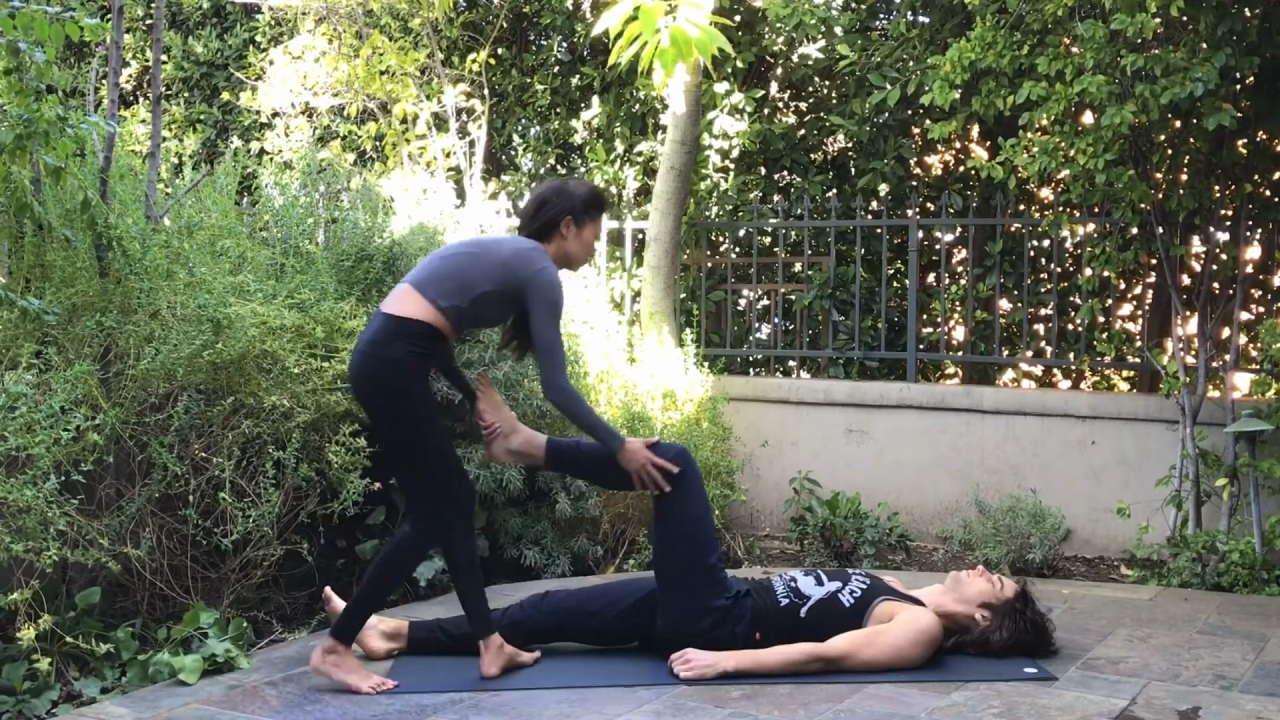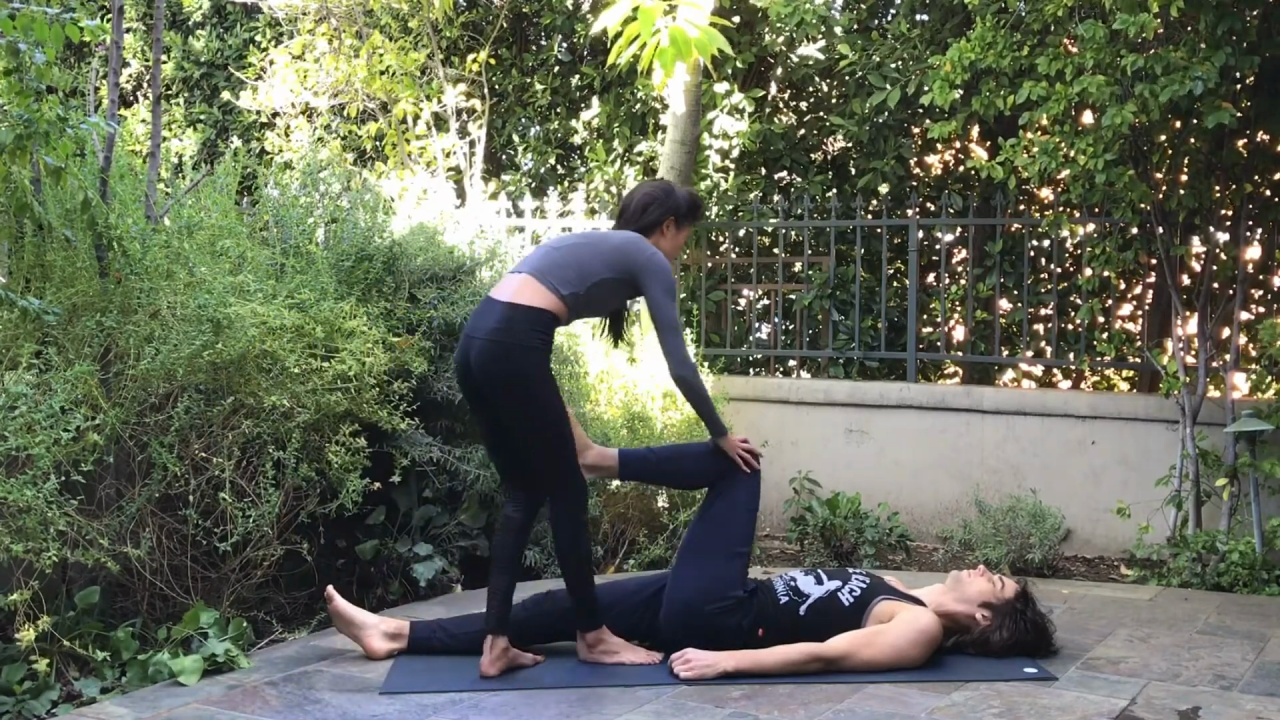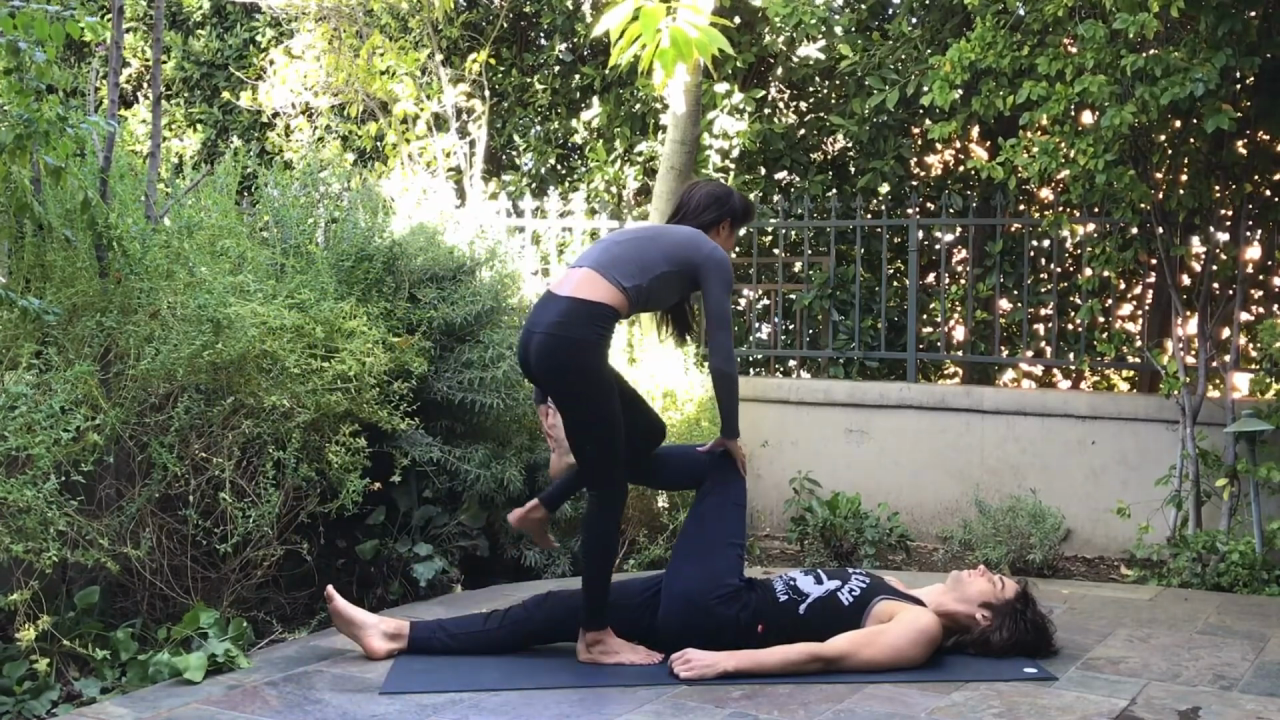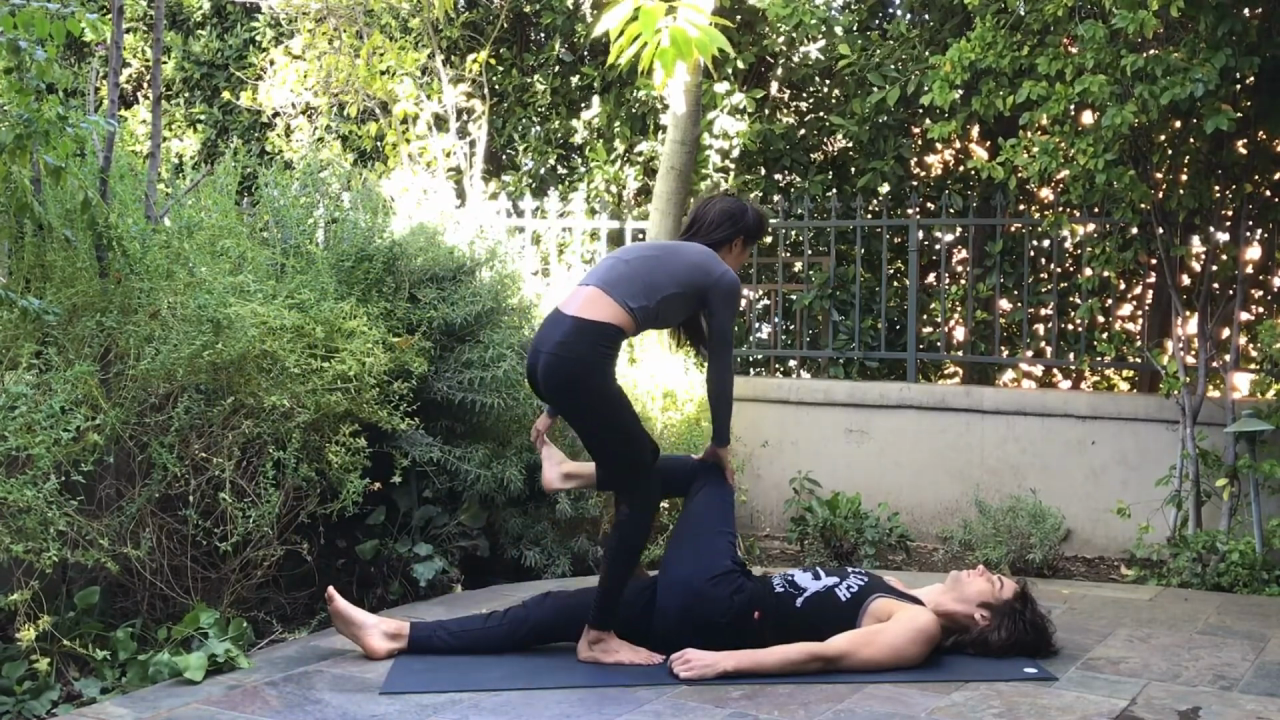
dt=0.7s
person 1, frame 1
left shoulder: (919, 632)
right shoulder: (901, 594)
left elbow: (823, 655)
left wrist: (723, 663)
left hip: (715, 625)
right hip: (717, 610)
left knee: (675, 463)
right knee: (552, 611)
left ankle: (530, 447)
right ankle: (394, 633)
person 1, frame 2
left shoulder: (919, 631)
right shoulder: (902, 594)
left elbow: (823, 654)
left wrist: (723, 663)
left hip: (714, 620)
right hip: (705, 610)
left knee: (735, 464)
right knee: (559, 609)
left ankle: (596, 461)
right ankle: (398, 633)
person 1, frame 3
left shoulder: (919, 629)
right shoulder: (900, 594)
left elbow: (826, 654)
left wrist: (724, 663)
left hip: (715, 618)
right hip: (706, 607)
left knee: (723, 466)
right knee: (558, 609)
right ankle: (397, 633)
person 1, frame 4
left shoulder: (918, 628)
right shoulder: (900, 594)
left elbow: (825, 652)
left wrist: (724, 662)
left hip: (714, 606)
right hip: (706, 604)
left knee: (710, 471)
right knee: (560, 611)
left ankle: (581, 474)
right ankle: (397, 634)
person 2, frame 1
left shoulder: (507, 256)
right shoulder: (539, 271)
right elbow: (556, 387)
left wrist: (475, 399)
right wrist: (619, 447)
left hip: (380, 359)
right hip: (394, 367)
left knee: (452, 504)
right knee: (436, 513)
left ankle: (489, 644)
right ankle: (337, 647)
person 2, frame 2
left shoulder: (594, 246)
right shoulder: (649, 260)
right elbow: (680, 366)
left wrist: (550, 417)
right wrist: (721, 436)
left hip: (476, 342)
right hip: (512, 350)
left knee: (524, 494)
right knee: (566, 493)
left ankle: (496, 644)
right ankle: (592, 635)
person 2, frame 3
left shoulder: (645, 237)
right shoulder: (710, 255)
right elbow: (721, 358)
left wrist: (550, 401)
right wrist: (729, 435)
left hip: (539, 332)
right hip: (570, 342)
left knee: (645, 432)
right knee: (609, 488)
left ankle: (539, 510)
right ankle: (595, 636)
person 2, frame 4
left shoulder: (656, 253)
right shoulder: (720, 277)
right elbow: (720, 370)
left wrist: (553, 407)
right wrist: (719, 444)
left hip: (548, 348)
right hip: (578, 360)
left knee: (639, 458)
right knee: (641, 492)
left ankle: (625, 571)
right ankle: (598, 635)
